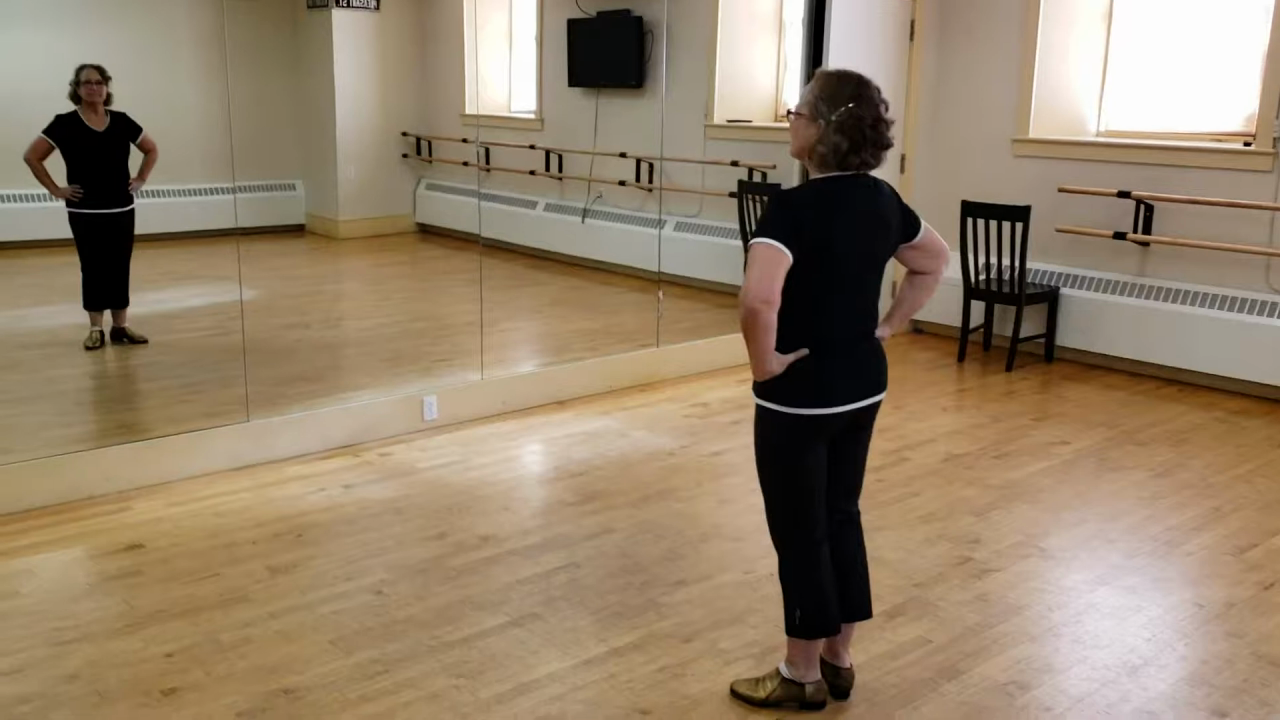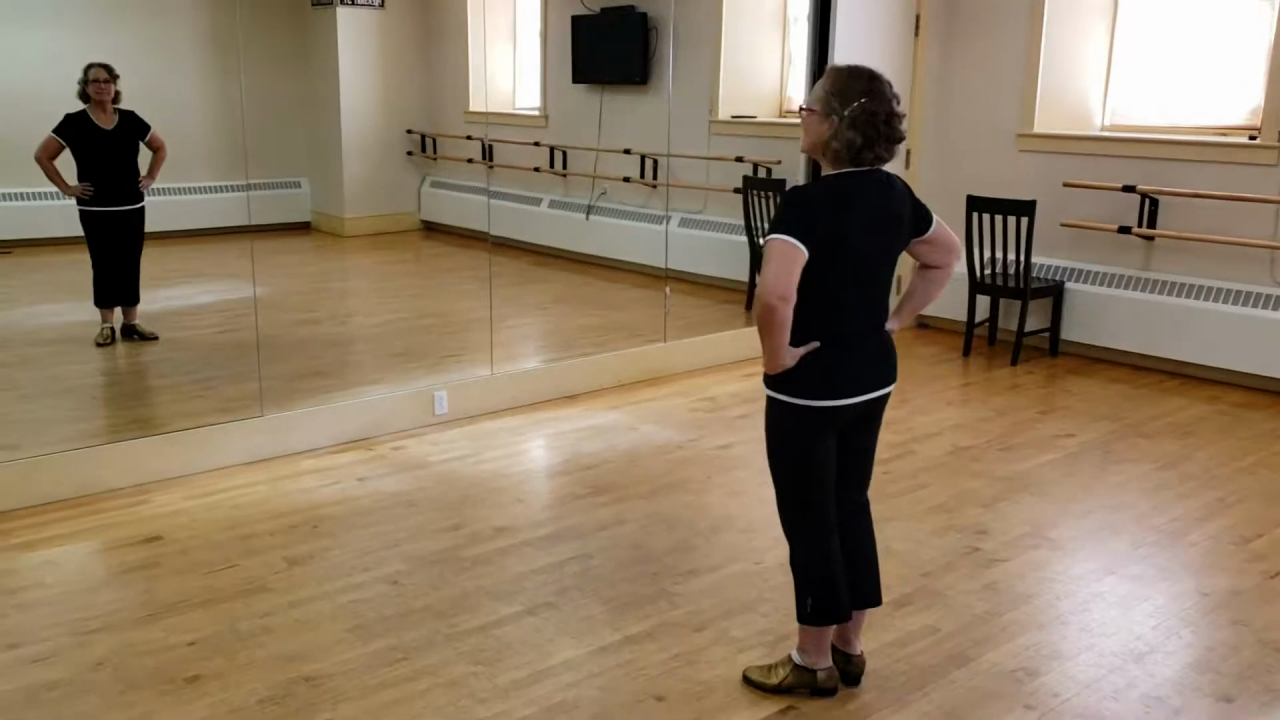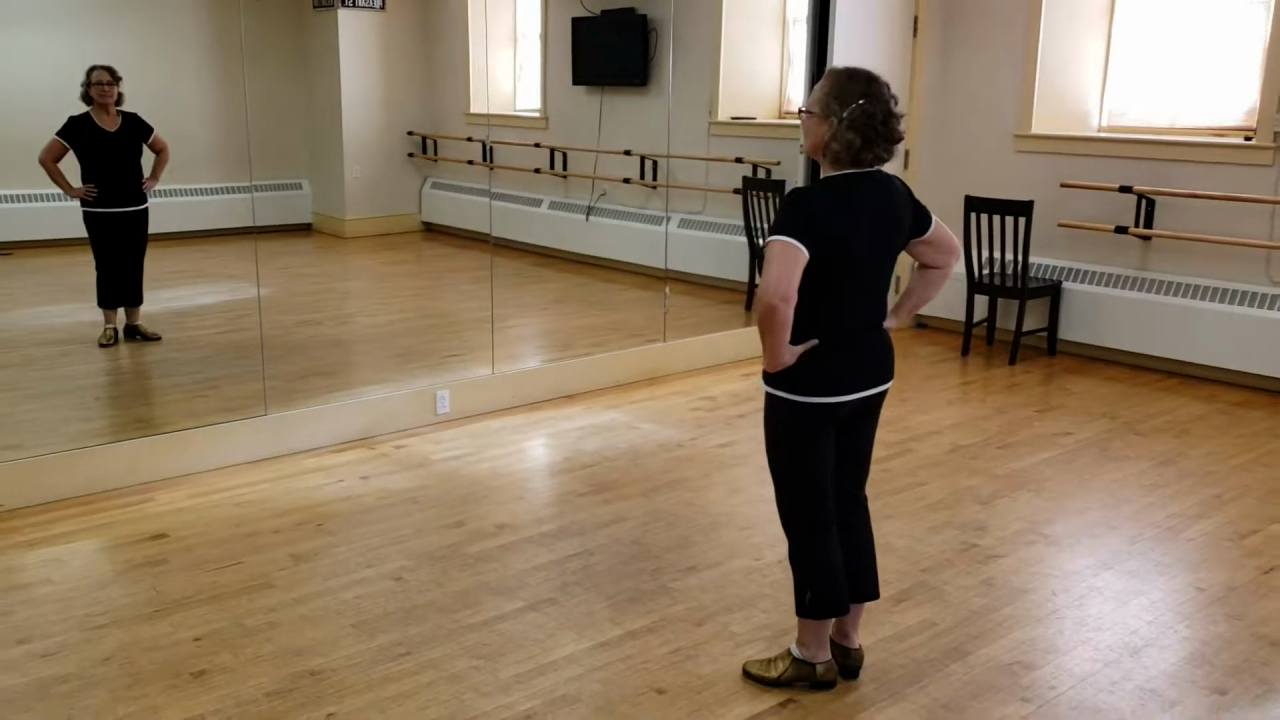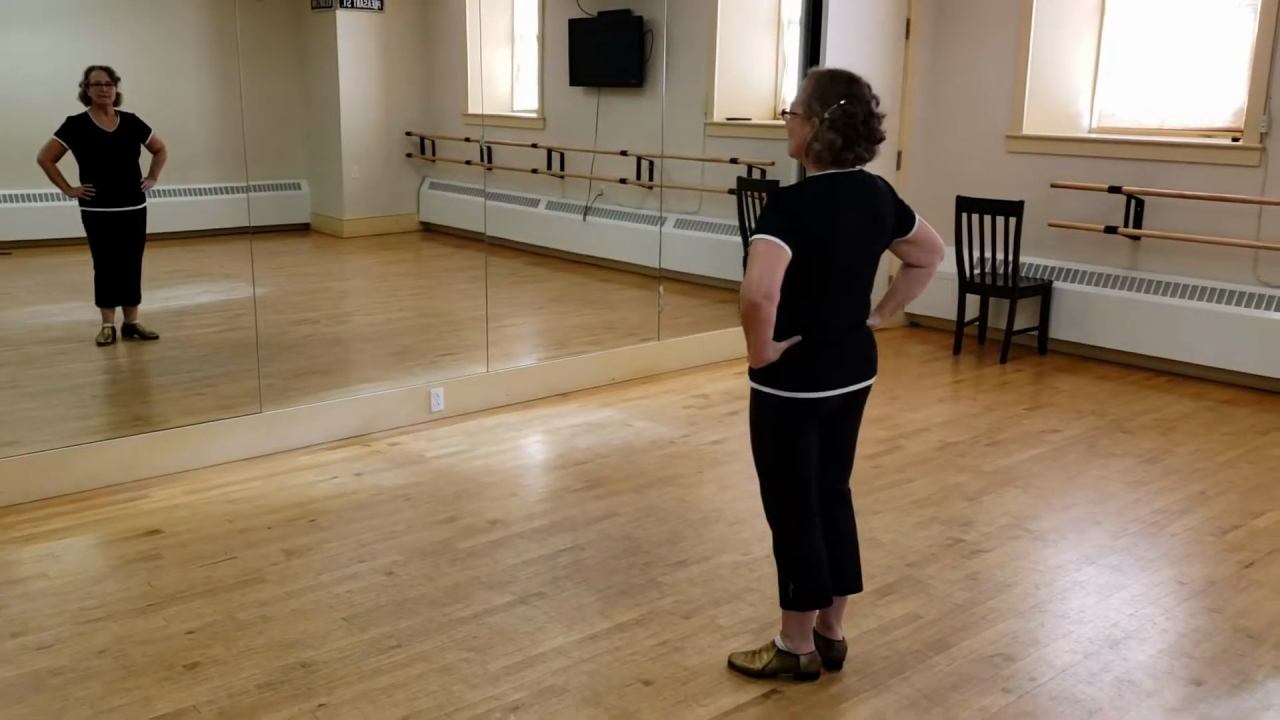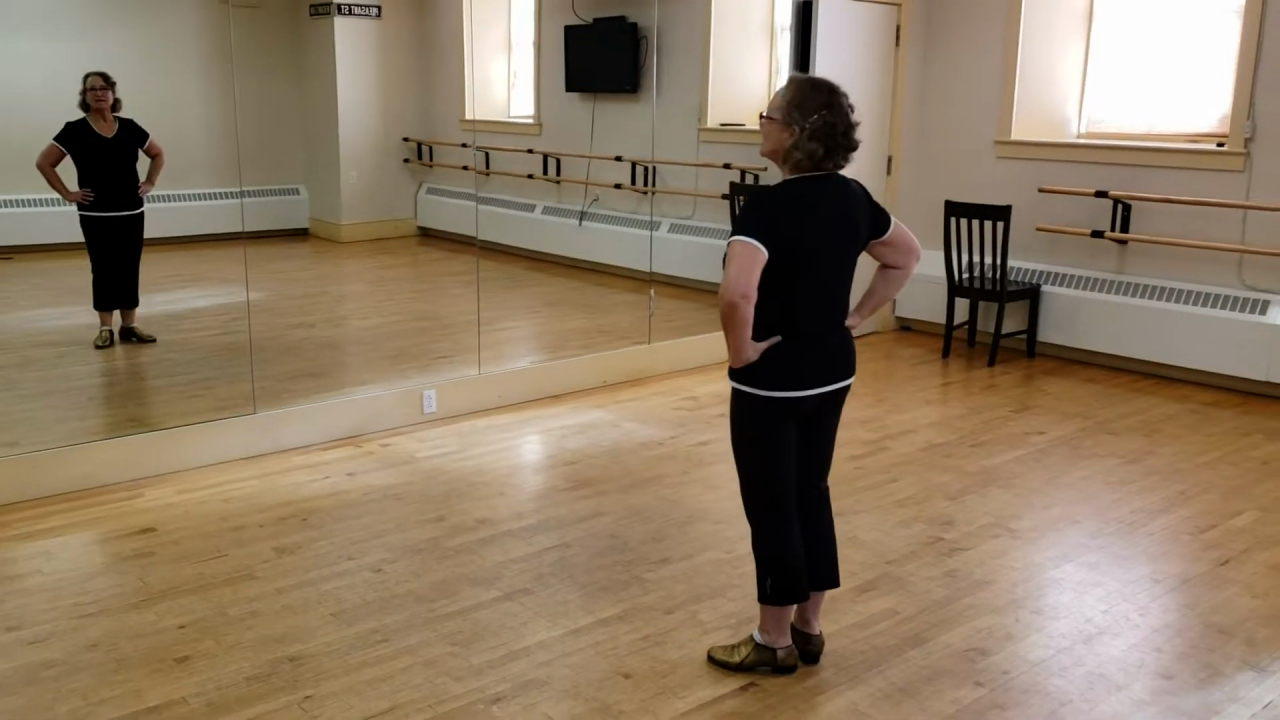
dt=0.3s
person 1, frame 1
left shoulder: (793, 207)
right shoulder: (880, 199)
left elbow: (758, 299)
right elbow: (935, 261)
left wrist: (765, 361)
left hip: (800, 396)
right hip: (863, 385)
left knee: (799, 530)
right knee: (841, 516)
left ankle: (803, 676)
right ankle: (839, 661)
person 1, frame 2
left shoulder: (807, 203)
right shoulder: (892, 194)
left elbow: (775, 295)
right elbow: (946, 256)
left wrist: (776, 356)
left hip: (810, 388)
right hip: (872, 376)
left knee: (810, 519)
right knee: (851, 507)
left ankle: (814, 662)
right ankle: (850, 648)
person 1, frame 3
left shoulder: (808, 205)
right shoulder: (892, 195)
left elbow: (776, 296)
right elbow: (945, 255)
left wrist: (776, 355)
left hip: (809, 385)
right hip: (870, 374)
left knee: (808, 515)
right knee: (849, 501)
left ankle: (813, 655)
right ankle: (848, 641)
person 1, frame 4
left shoulder: (791, 204)
right shoulder: (875, 195)
left elbow: (760, 293)
right elbow: (930, 255)
left wrist: (760, 351)
left hip: (793, 382)
right hip: (853, 371)
left knee: (793, 509)
right knee: (832, 496)
left ankle: (797, 648)
right ankle: (831, 634)
person 1, frame 5
left shoulder: (768, 205)
right shoulder: (850, 196)
left elbow: (737, 293)
right elbow: (907, 255)
left wrist: (740, 351)
right wrist: (856, 315)
left hip: (773, 381)
right hip: (833, 371)
left knee: (771, 506)
right knee: (811, 493)
left ankle: (774, 641)
right ankle: (809, 628)
person 2, frame 1
left shoulder: (122, 122)
right shoulder: (65, 124)
left elbow: (151, 149)
right elbow: (32, 156)
left wrist: (141, 179)
right wrist: (55, 189)
left hip: (121, 209)
right hip: (85, 212)
left knee: (120, 268)
right knee: (93, 269)
left ankle: (121, 326)
right ankle: (96, 329)
person 2, frame 2
left shoulder: (130, 120)
right shoulder: (74, 123)
left elbow: (160, 148)
right elbow: (42, 155)
left wrist: (151, 176)
right wrist: (65, 187)
left hip: (132, 207)
right hip: (95, 209)
left knee: (130, 265)
right knee: (104, 266)
left ankle: (131, 323)
right ankle: (106, 326)
person 2, frame 3
left shoulder: (133, 122)
right shoulder: (78, 125)
left elbow: (163, 149)
right elbow: (46, 158)
left wrist: (154, 178)
right wrist: (70, 190)
left hip: (135, 208)
right hip: (99, 211)
left knee: (134, 266)
right knee: (107, 267)
left ankle: (134, 324)
right ankle: (110, 326)
person 2, frame 4
left shoulder: (131, 122)
right shoulder: (76, 125)
left elbow: (160, 150)
right elbow: (45, 158)
left wrist: (152, 178)
right wrist: (68, 189)
left hip: (133, 208)
right hip: (97, 210)
left knee: (132, 265)
right knee: (105, 266)
left ankle: (132, 322)
right ankle: (107, 326)
person 2, frame 5
left shoulder: (129, 128)
right shoulder: (75, 131)
left elbow: (158, 154)
right elbow: (44, 162)
left wrist: (150, 183)
right wrist: (67, 194)
left hip: (131, 212)
right hip: (96, 214)
left knee: (129, 269)
right knee: (103, 270)
left ankle: (129, 325)
right ankle: (105, 329)
